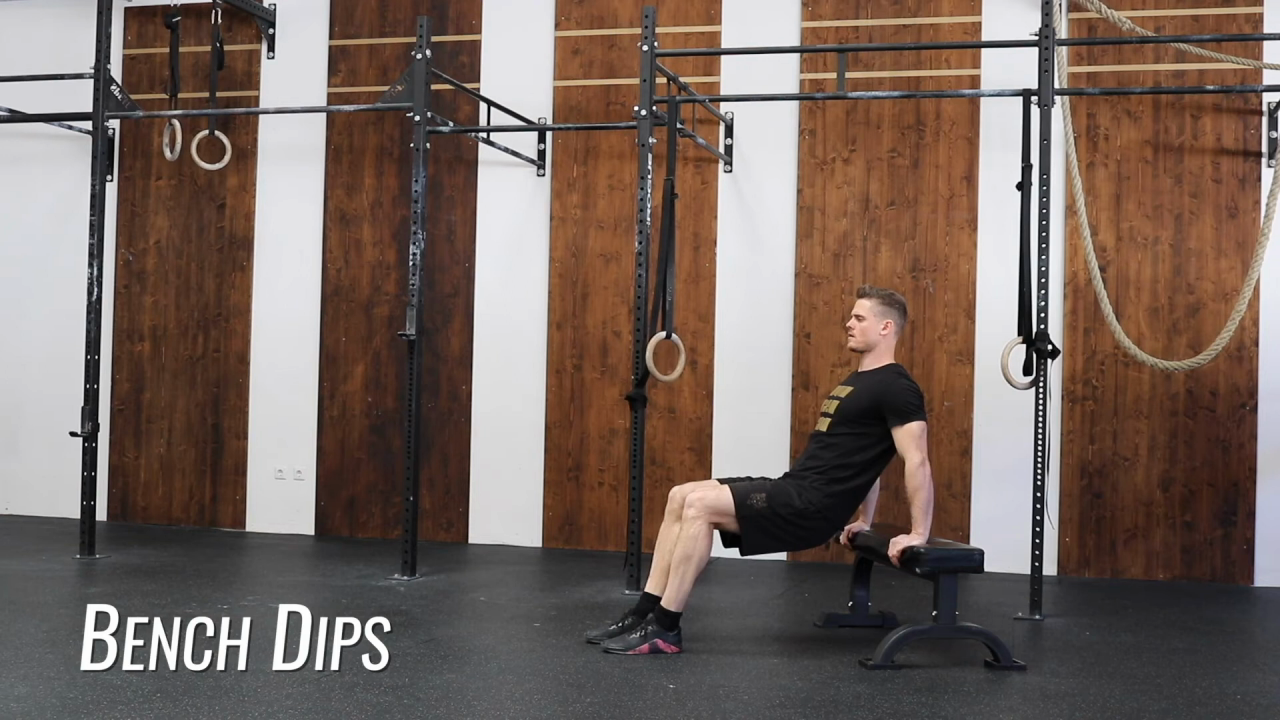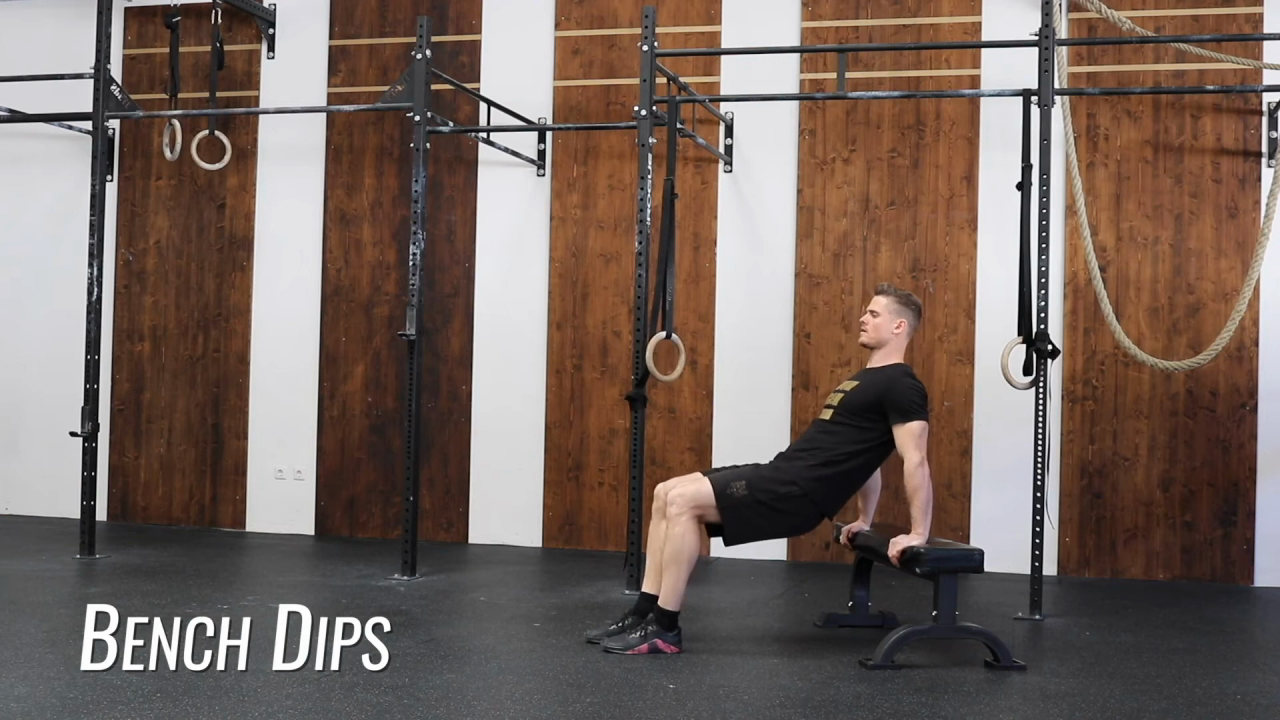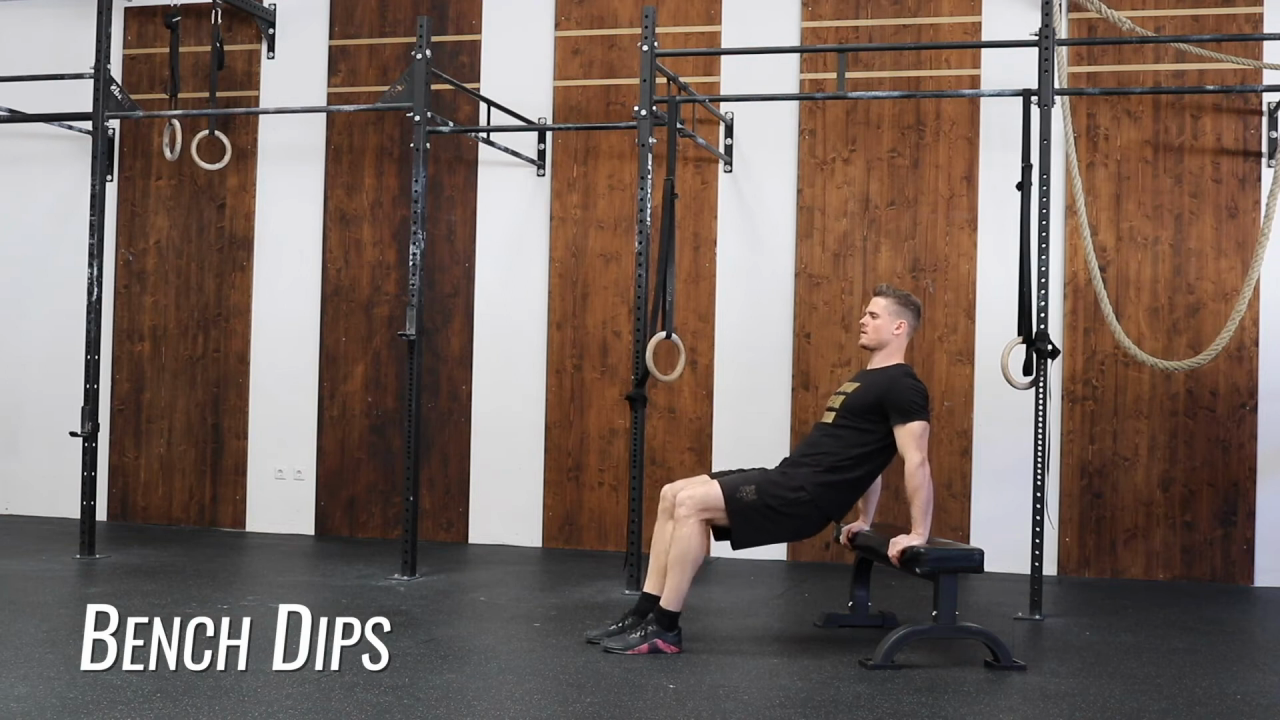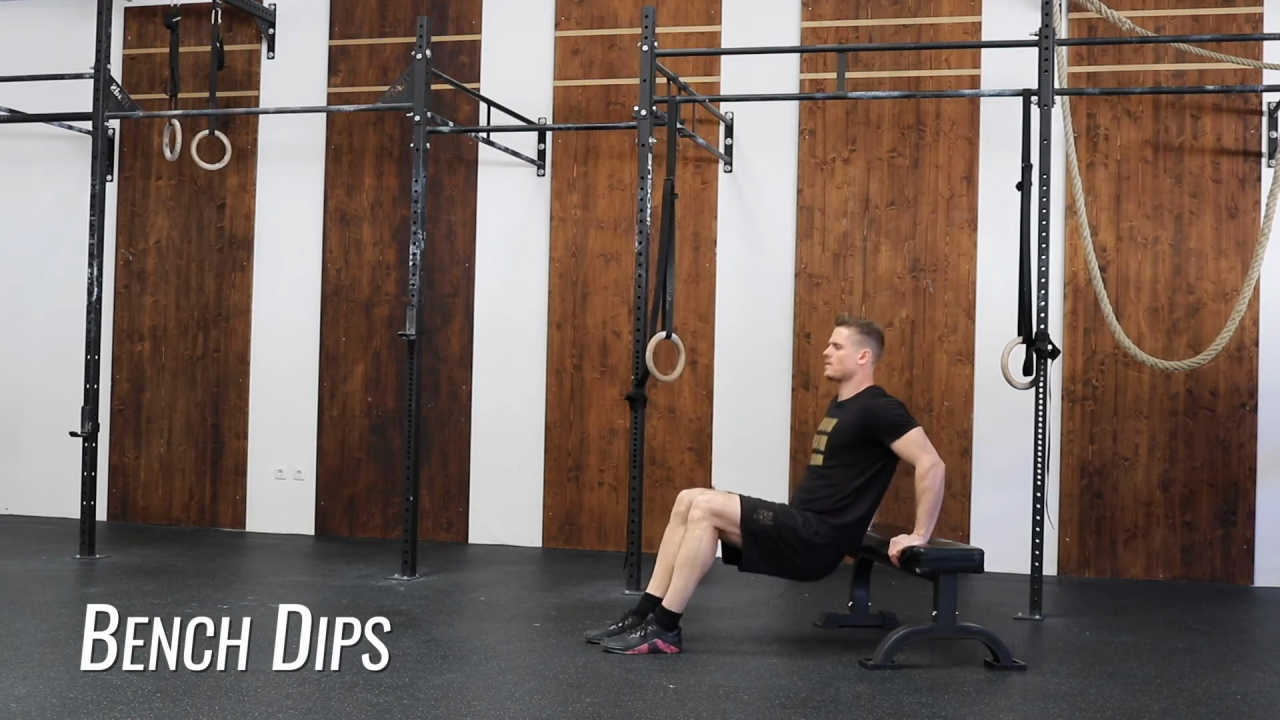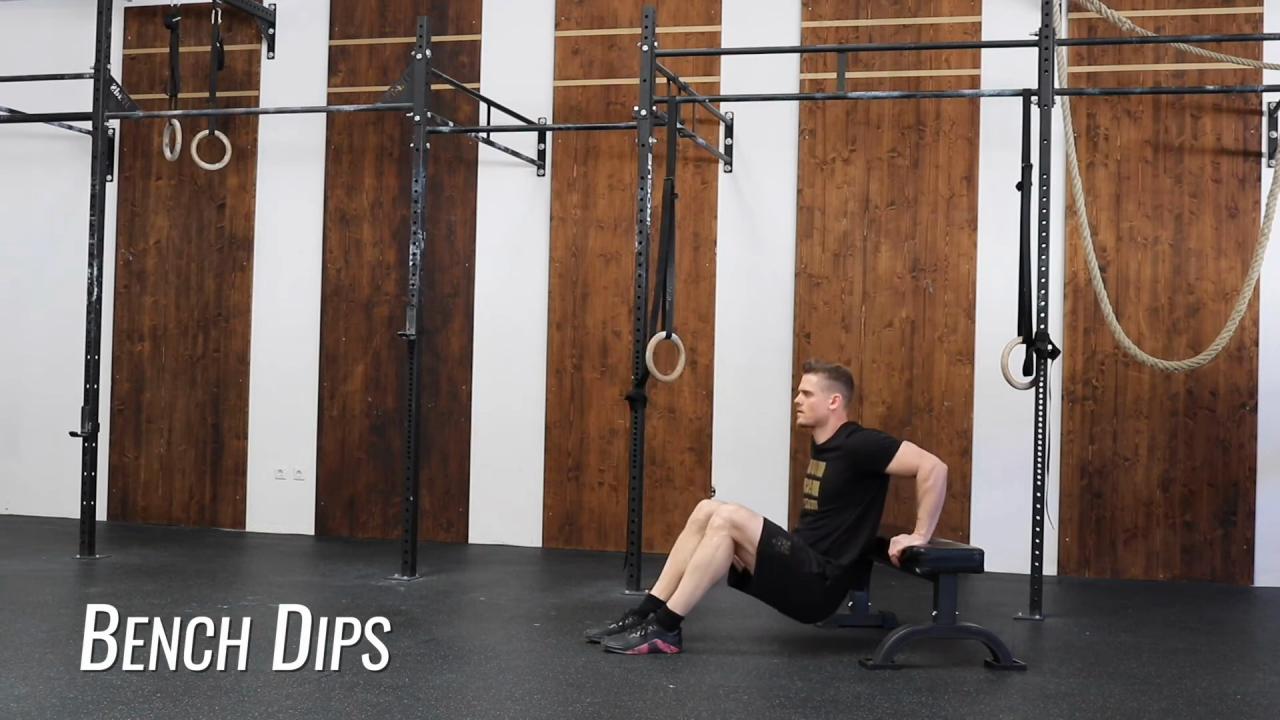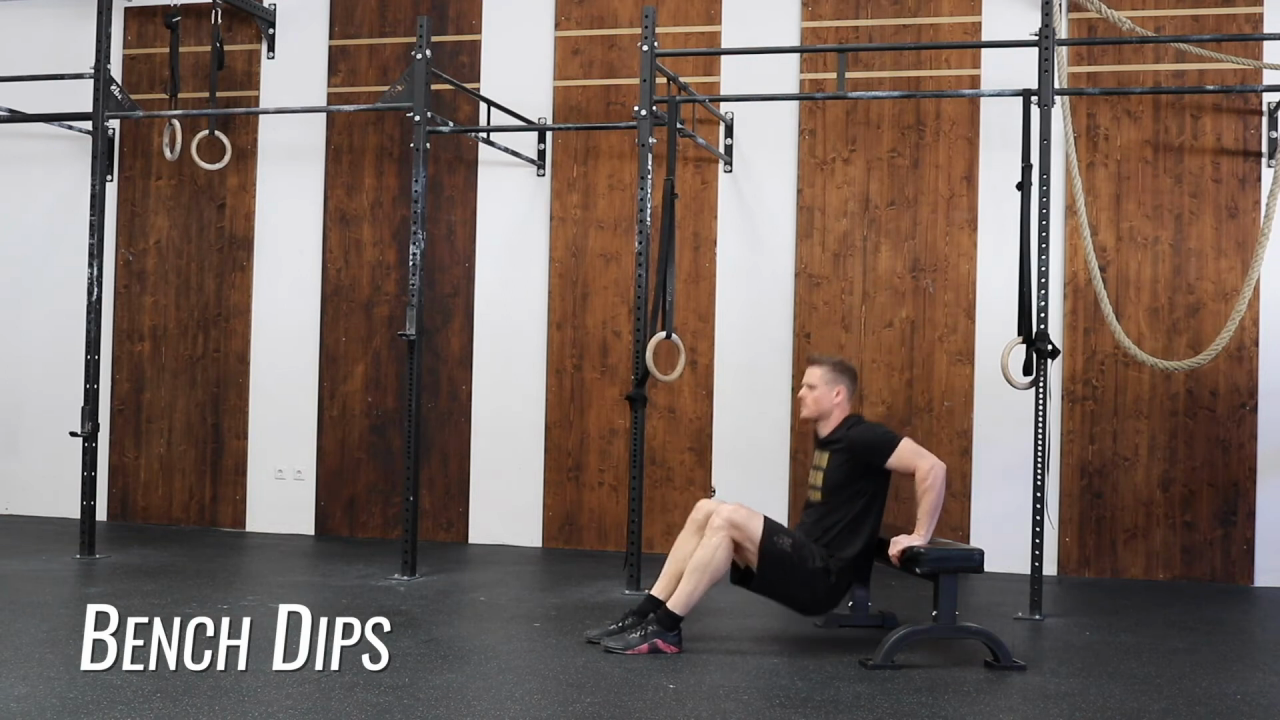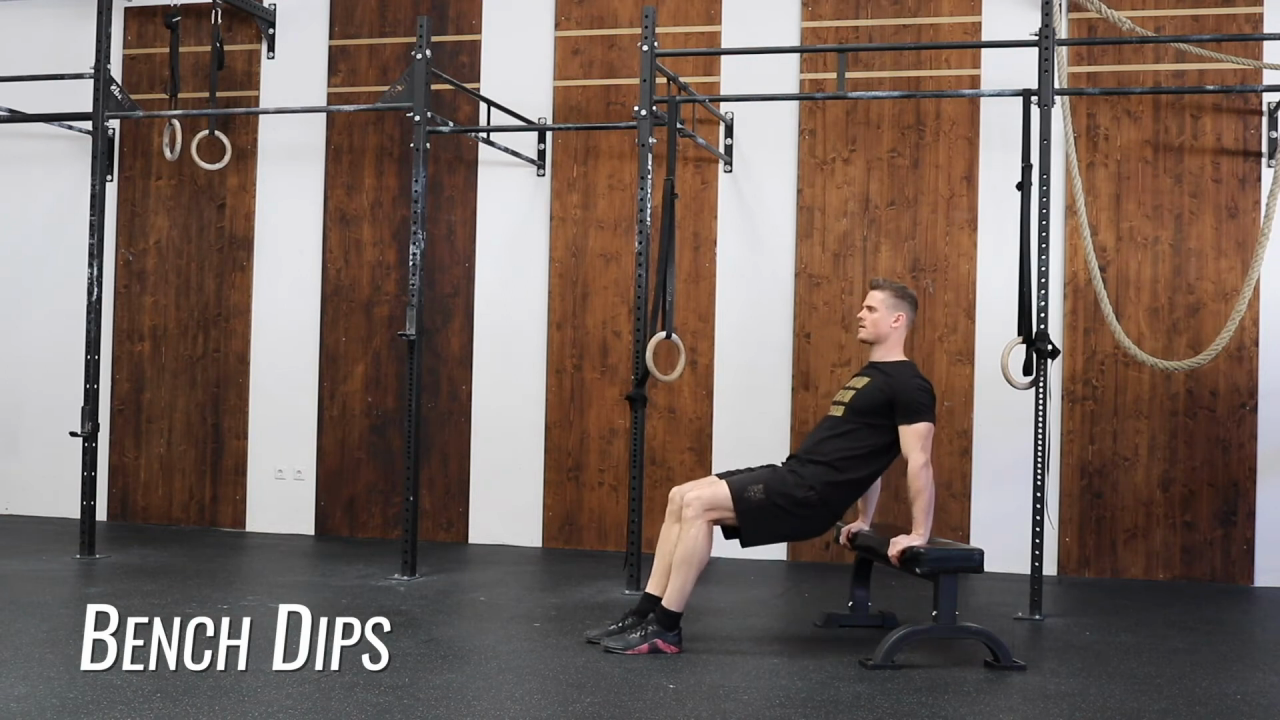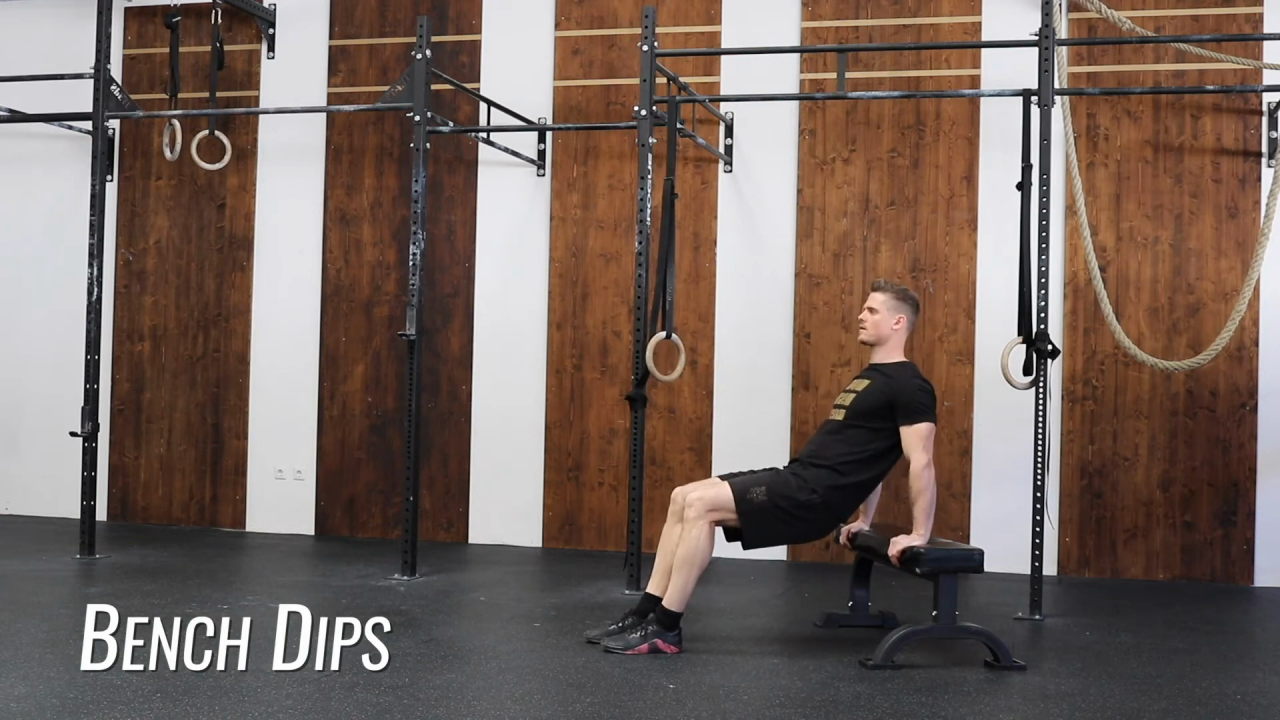
dt=0.7s
person 1, frame 1
left shoulder: (894, 386)
right shoulder: (859, 380)
left elbow: (917, 460)
left wrist: (918, 534)
right wrist: (864, 520)
left hip: (813, 506)
right hip: (795, 491)
left knee: (700, 505)
right knee: (681, 497)
left ankle: (664, 628)
right ankle: (646, 613)
person 1, frame 2
left shoulder: (900, 385)
right shoulder: (868, 379)
left elbow: (915, 460)
right elbow: (861, 454)
left wrist: (918, 534)
right wrist: (865, 521)
left hip: (801, 490)
right hip: (784, 476)
left knee: (682, 501)
right knee: (665, 495)
left ankle: (664, 628)
right ankle: (645, 613)
person 1, frame 3
left shoulder: (901, 385)
right shoulder: (867, 378)
left elbow: (917, 460)
right elbow: (864, 454)
left wrist: (917, 534)
right wrist: (864, 521)
left hip: (808, 496)
right hip: (789, 481)
left knee: (691, 503)
right knee: (673, 496)
left ankle: (663, 628)
right ankle: (645, 613)
person 1, frame 4
left shoulder: (876, 408)
right shoulder: (843, 405)
left elbow: (931, 465)
left wrist: (918, 536)
right wrist: (855, 522)
left hip: (816, 539)
right hip: (799, 524)
left knee: (706, 508)
right knee: (688, 501)
left ankle: (664, 628)
right ankle: (645, 613)
person 1, frame 5
left shoulder: (857, 445)
right shoulder: (824, 443)
left elbow: (933, 467)
left wrist: (919, 537)
left hip: (818, 582)
right hip: (802, 565)
left knee: (727, 518)
right knee: (707, 512)
left ankle: (664, 629)
right ankle: (645, 614)
person 1, frame 6
left shoulder: (859, 438)
right shoulder: (828, 436)
left elbow: (932, 467)
left wrist: (919, 537)
right wrist: (855, 531)
left hip: (822, 575)
right hip: (805, 559)
left knee: (727, 518)
right knee: (706, 511)
left ankle: (664, 628)
right ankle: (645, 614)
person 1, frame 7
left shoulder: (907, 384)
right shoulder: (871, 373)
left elbow: (919, 460)
left wrist: (918, 535)
right wrist: (864, 521)
left hip: (813, 491)
right hip: (795, 476)
left knee: (697, 504)
right knee: (682, 498)
left ankle: (664, 628)
right ankle: (645, 613)
person 1, frame 8
left shoulder: (907, 385)
right shoulder: (871, 376)
left elbow: (921, 461)
left wrist: (918, 535)
right wrist: (864, 520)
left hip: (816, 495)
right hip: (797, 480)
left knee: (701, 504)
right knee: (683, 498)
left ankle: (665, 628)
right ankle: (646, 612)
